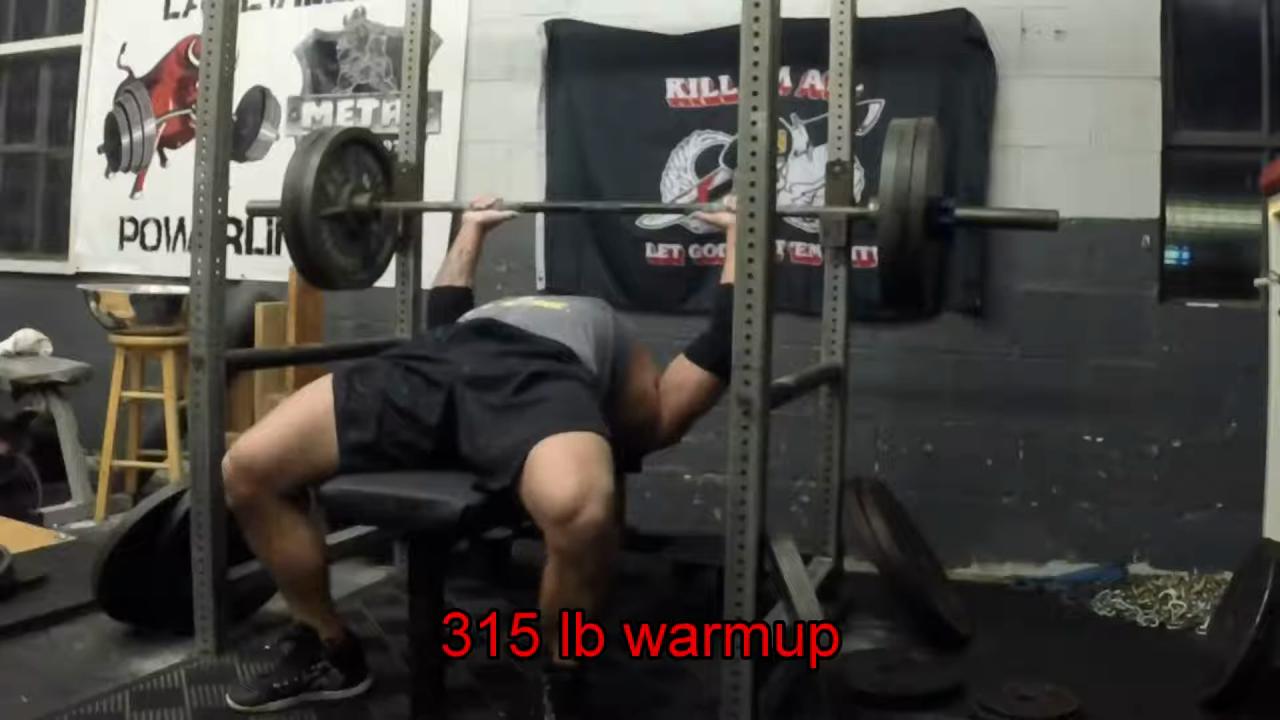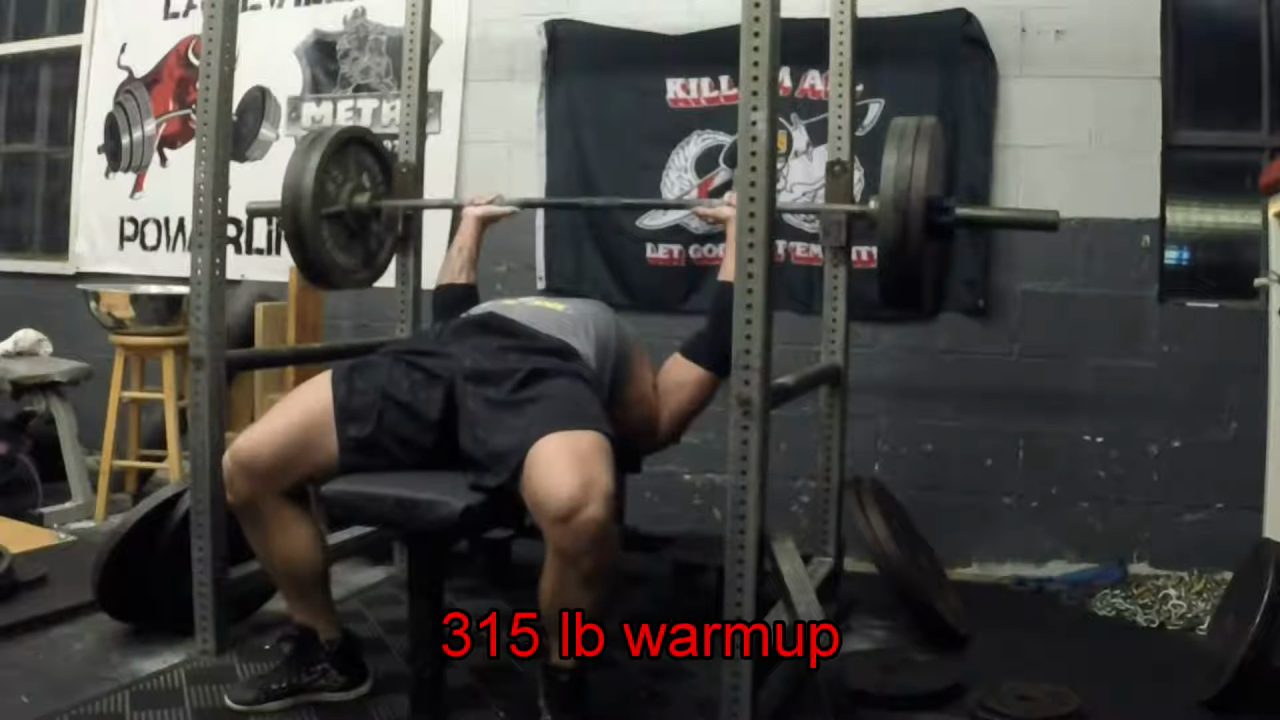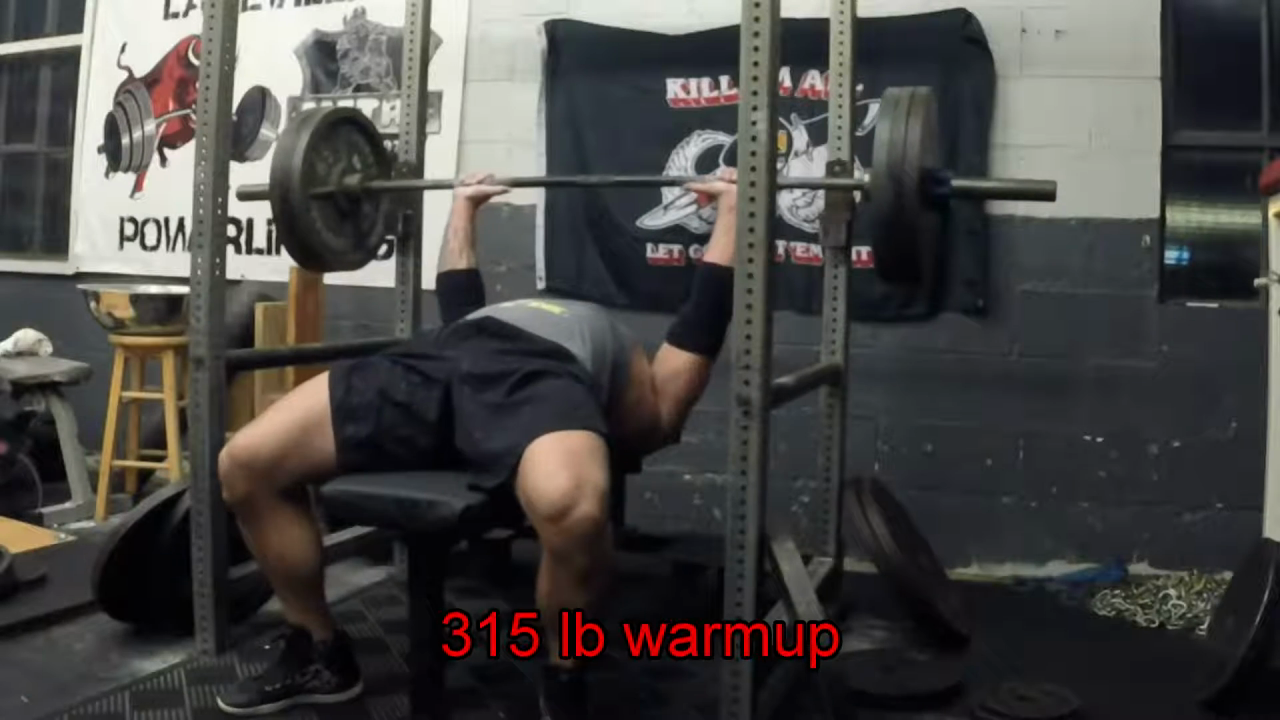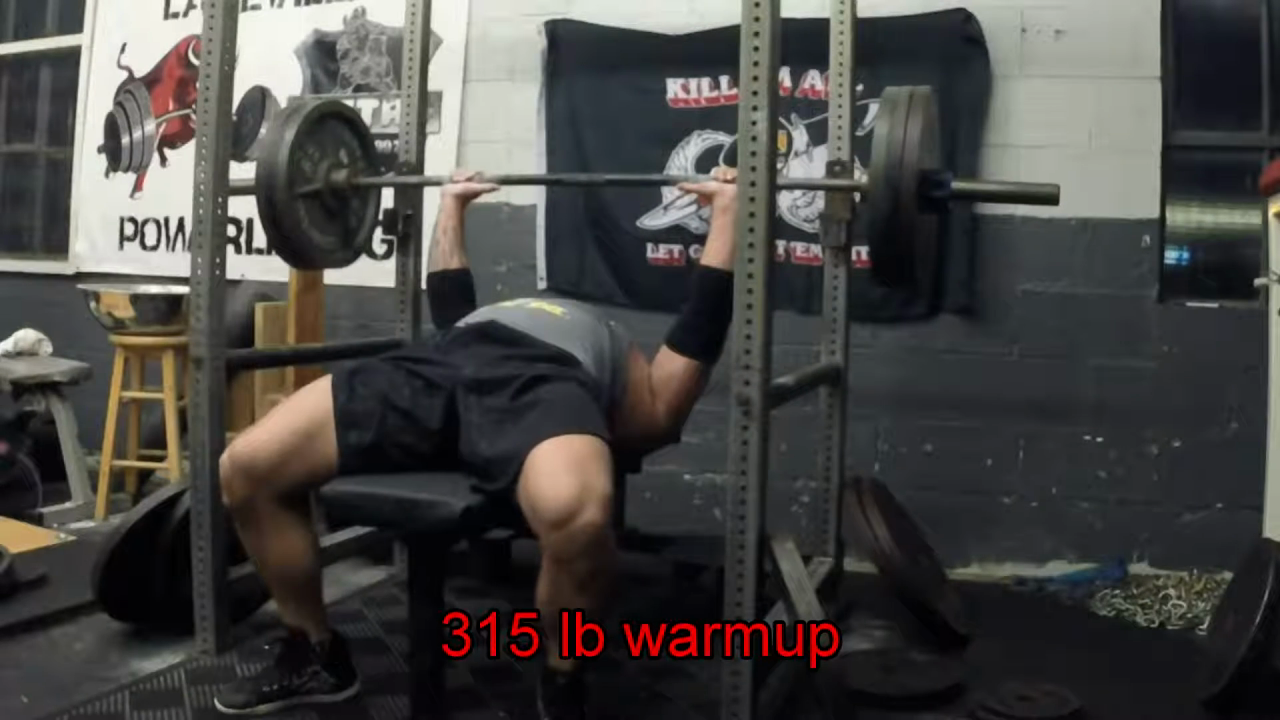
dt=0.7s
person 1, frame 1
left shoulder: (648, 405)
left elbow: (723, 344)
right elbow: (445, 317)
left wrist: (737, 236)
right wrist: (471, 229)
left knee: (578, 508)
right knee: (248, 468)
right ankle: (327, 651)
person 1, frame 2
left shoulder: (648, 406)
left elbow: (718, 341)
right elbow: (452, 310)
left wrist: (738, 231)
right wrist: (470, 225)
left knee: (580, 507)
right knee: (248, 466)
right ankle: (326, 654)
person 1, frame 3
left shoulder: (648, 402)
left elbow: (706, 315)
right elbow: (458, 300)
left wrist: (730, 205)
right wrist: (462, 206)
left knee: (572, 508)
right knee: (245, 464)
right ankle: (318, 654)
person 1, frame 4
left shoulder: (648, 399)
left elbow: (703, 323)
right elbow: (448, 301)
left wrist: (726, 209)
right wrist: (451, 205)
left knee: (576, 513)
right knee: (246, 468)
right ankle: (314, 654)
